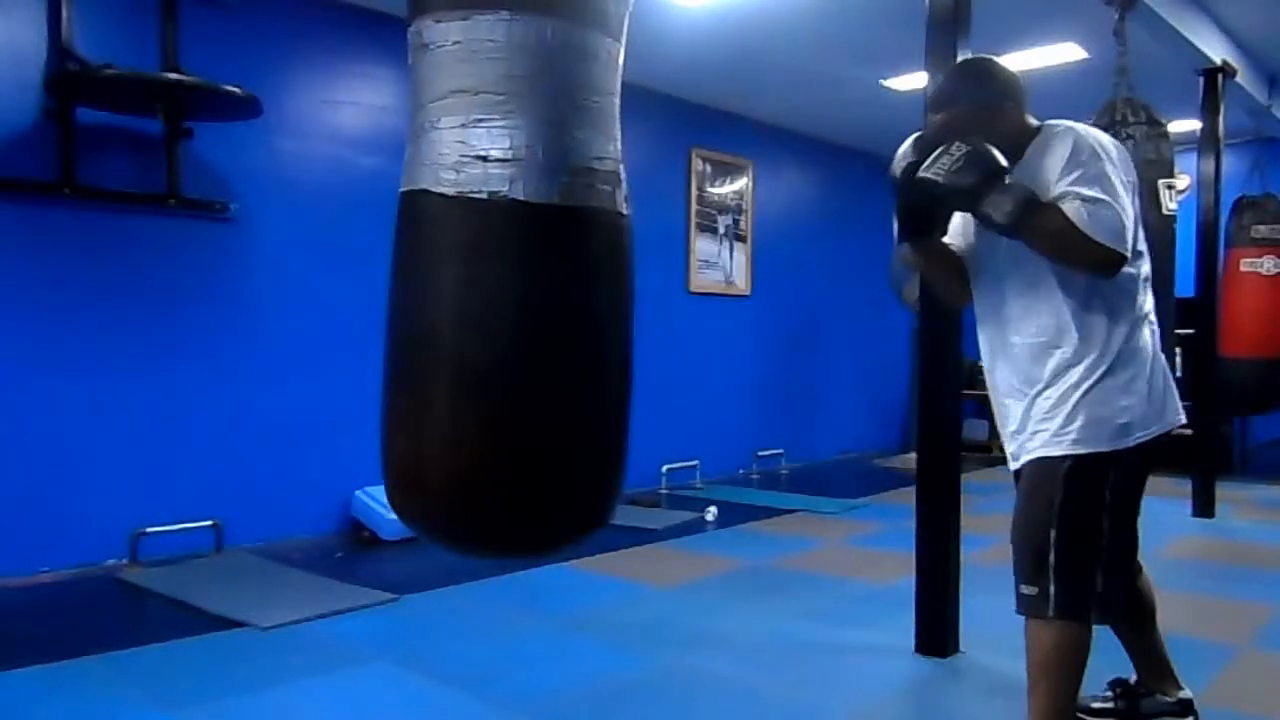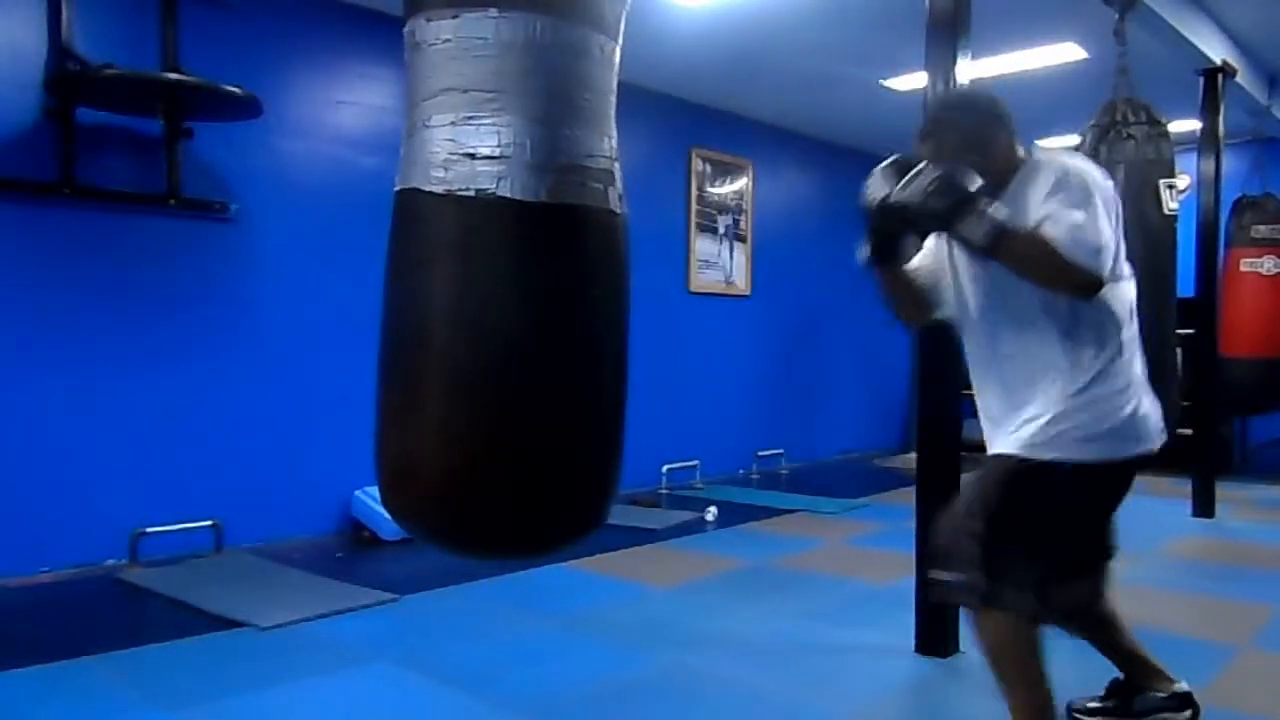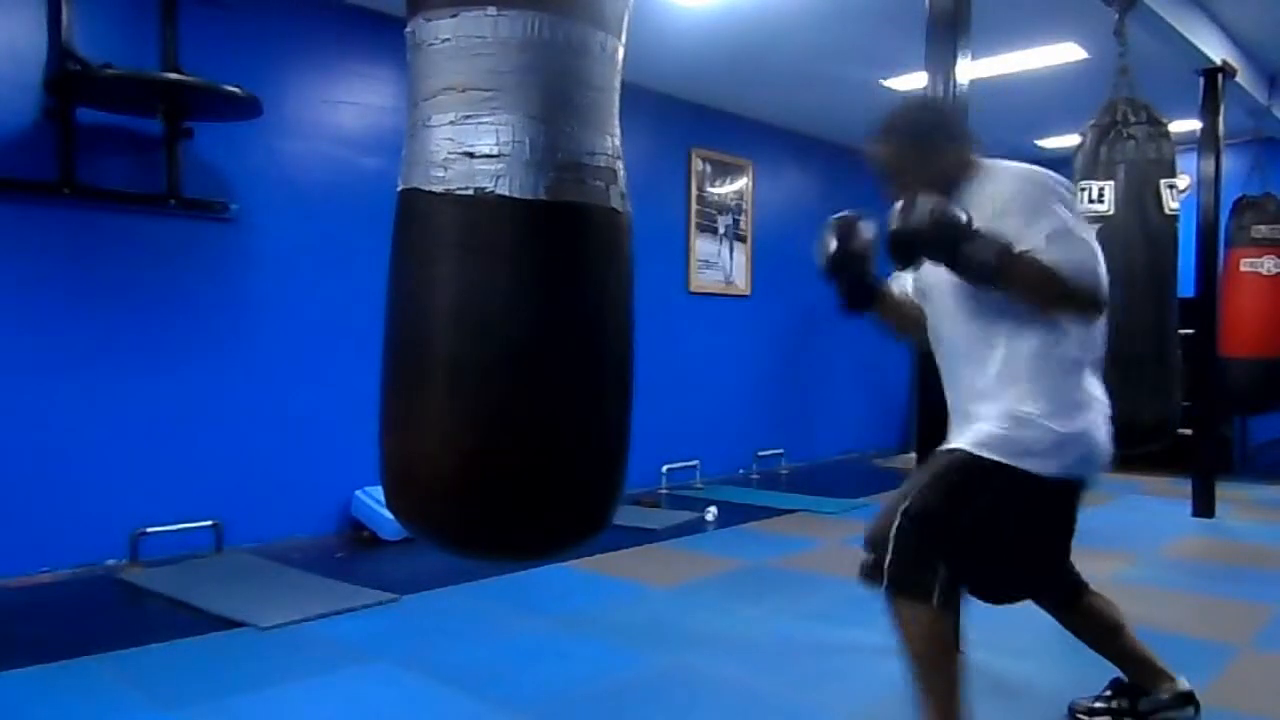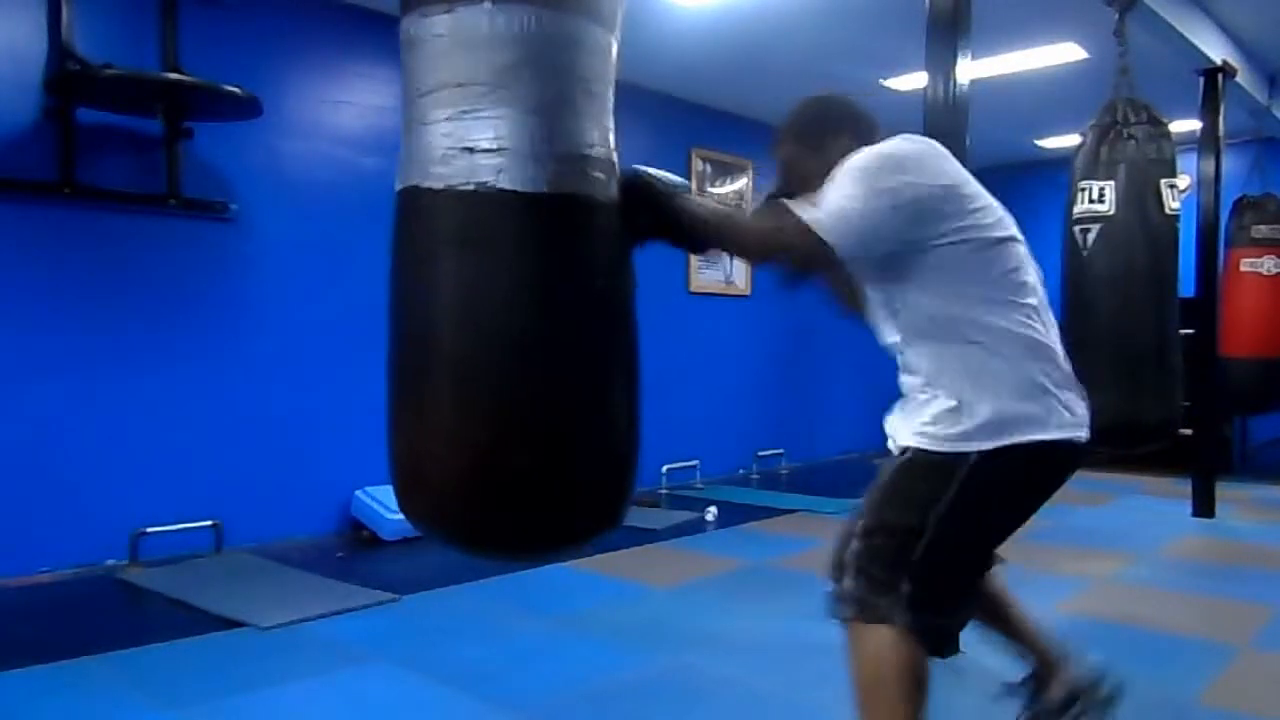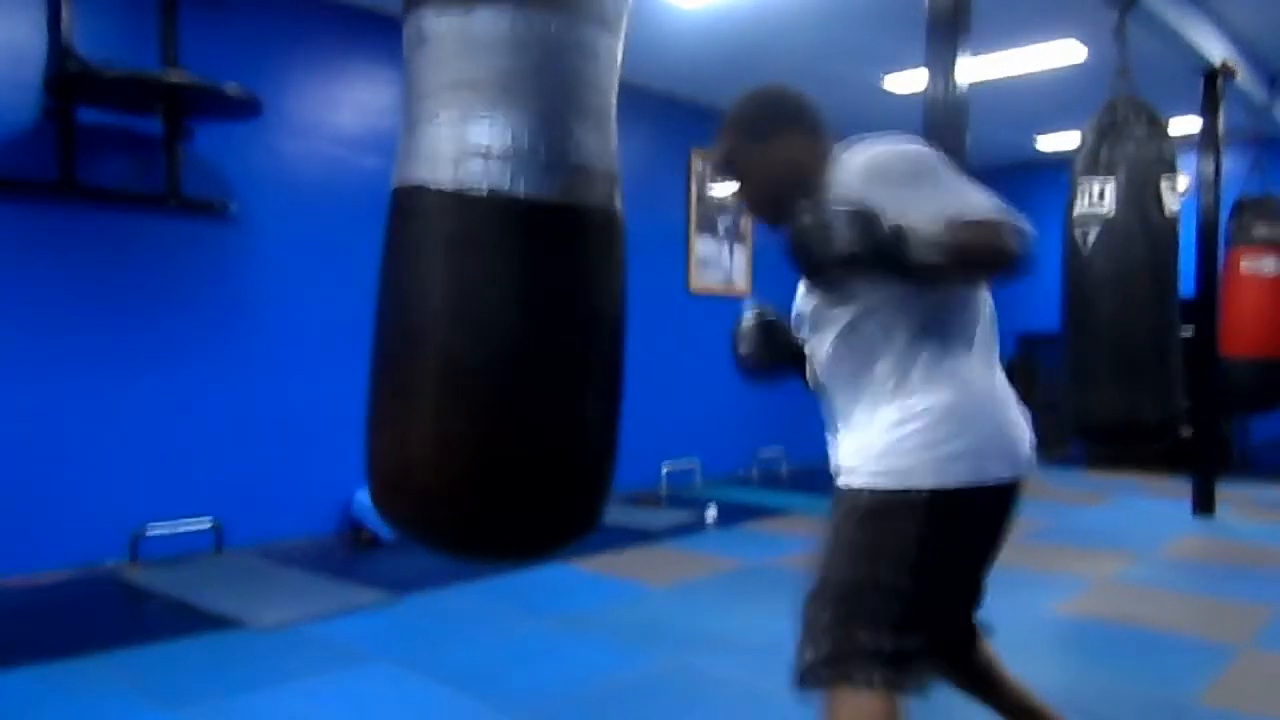
dt=0.5s
person 1, frame 1
left shoulder: (1079, 149)
right shoulder: (982, 174)
left elbow: (1105, 251)
right elbow: (958, 289)
left wrist: (996, 199)
right wrist: (920, 226)
left hip: (1093, 406)
right hip: (1050, 410)
left knee: (1054, 571)
right knee: (1102, 561)
person 1, frame 2
left shoulder: (1065, 178)
right shoulder: (961, 210)
left elbow: (1083, 274)
right elbow: (917, 308)
left wrist: (974, 223)
right wrist: (885, 249)
left hip: (1083, 423)
right hip: (1040, 427)
left knee: (974, 554)
right knee: (1053, 578)
person 1, frame 3
left shoulder: (1022, 189)
right shoulder: (942, 207)
left elbow: (1083, 296)
right elbow: (926, 321)
left wrist: (973, 249)
right wrist: (864, 286)
left hip: (1030, 432)
right hip: (1048, 434)
left knee: (904, 552)
right knee: (1042, 575)
person 1, frame 4
left shoulder: (892, 164)
right shoulder: (913, 179)
left elbow: (797, 242)
right elbow: (873, 304)
left wrist: (675, 215)
right wrist: (828, 269)
left hip: (989, 420)
right hip: (1030, 419)
left knee: (879, 586)
right knee: (938, 562)
person 1, frame 5
left shoulder: (882, 169)
right shoulder: (819, 213)
left elbow: (1004, 243)
left wrist: (894, 247)
right wrist: (783, 345)
left hip: (930, 453)
right hip: (961, 449)
left knee: (853, 653)
right knee: (927, 625)
